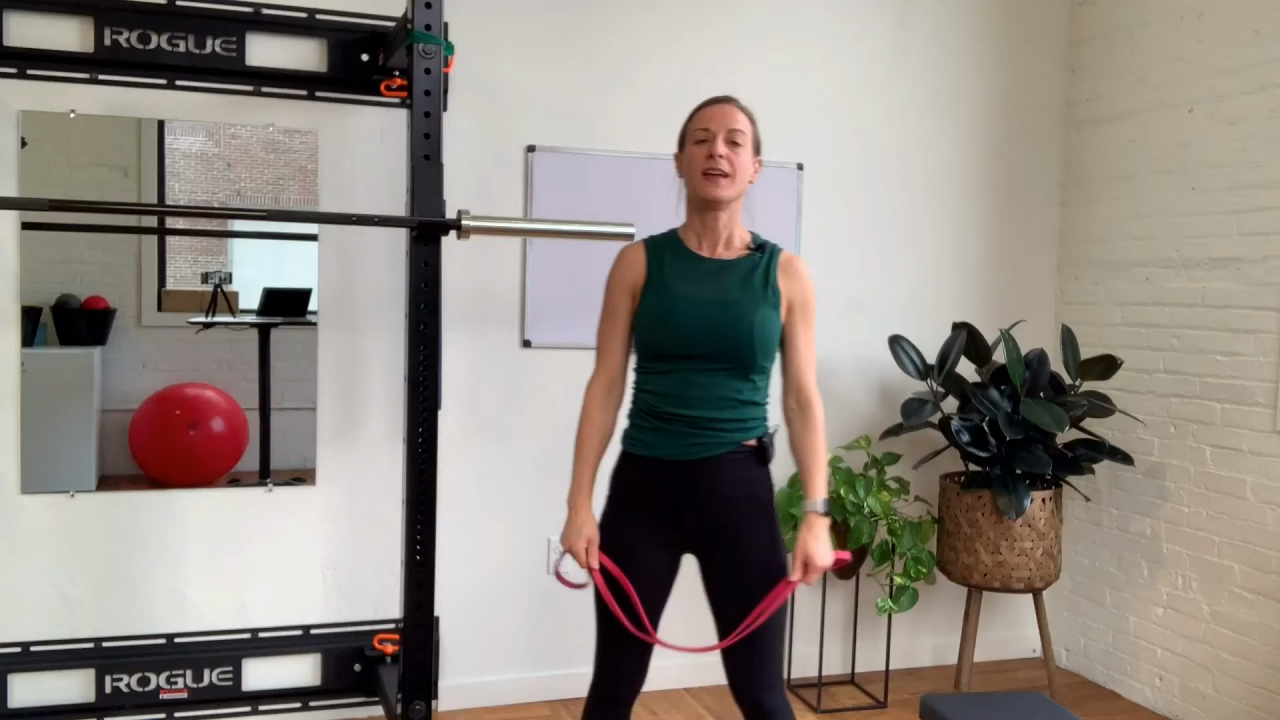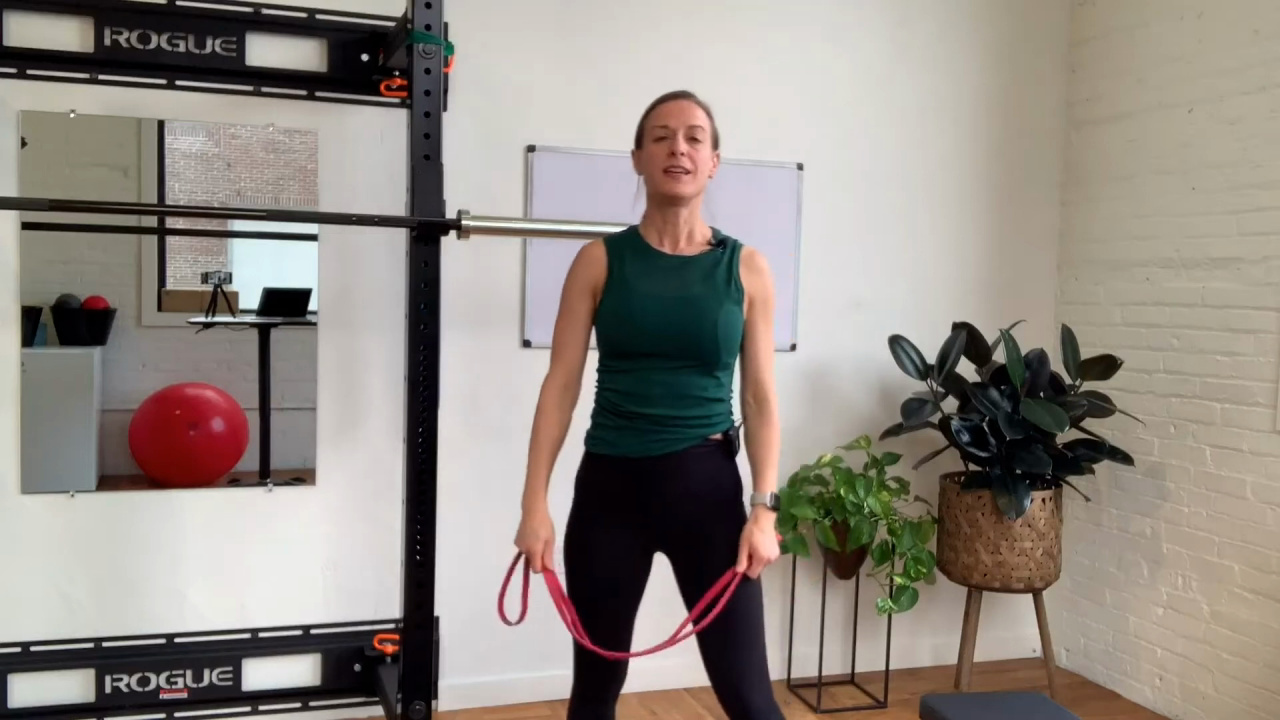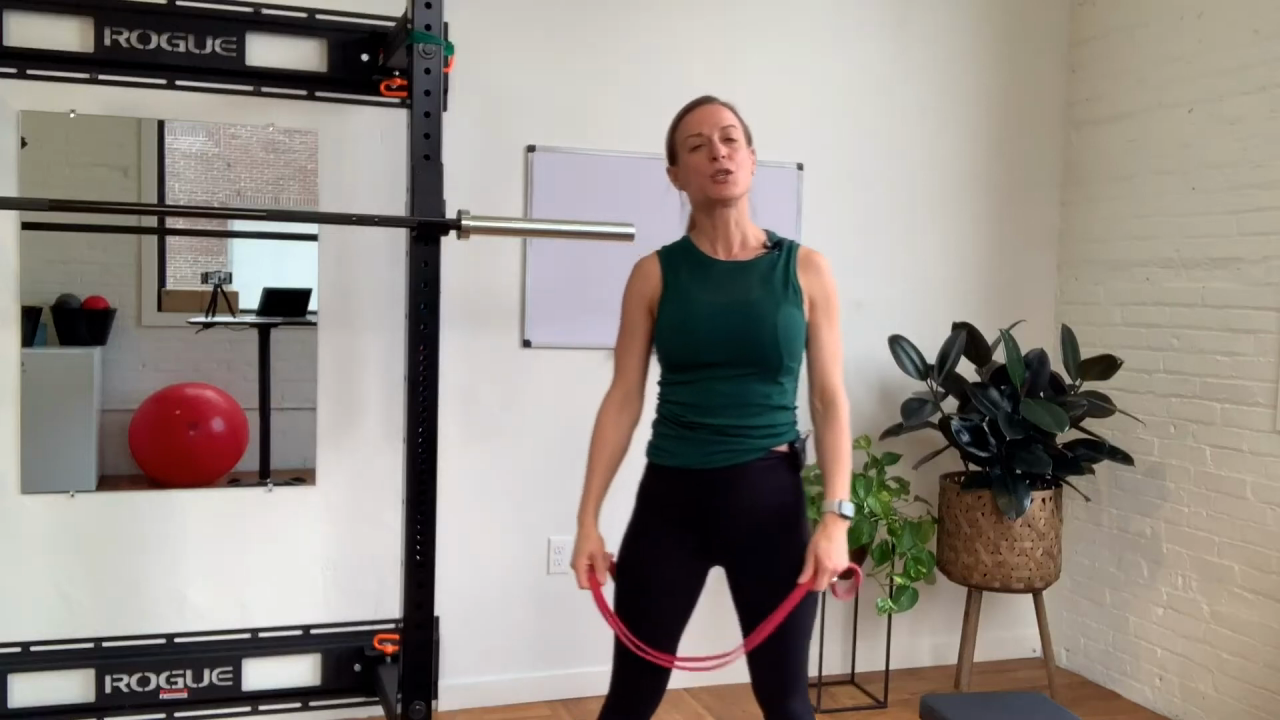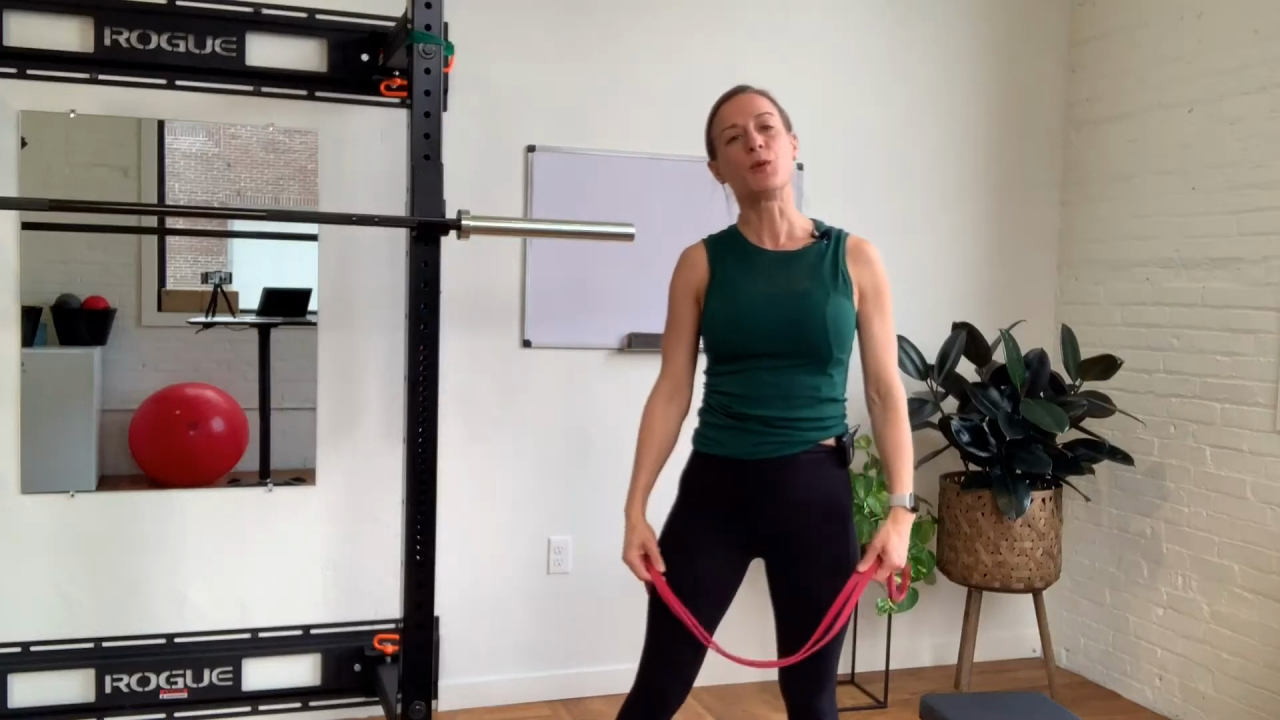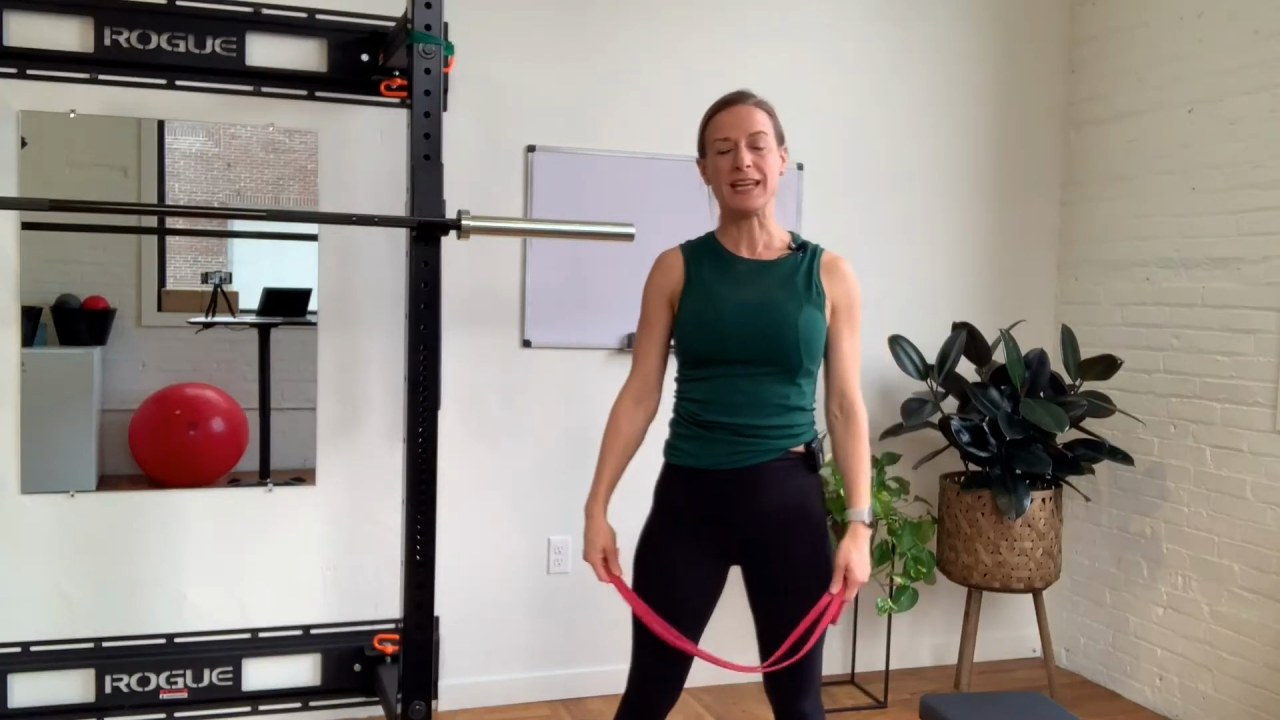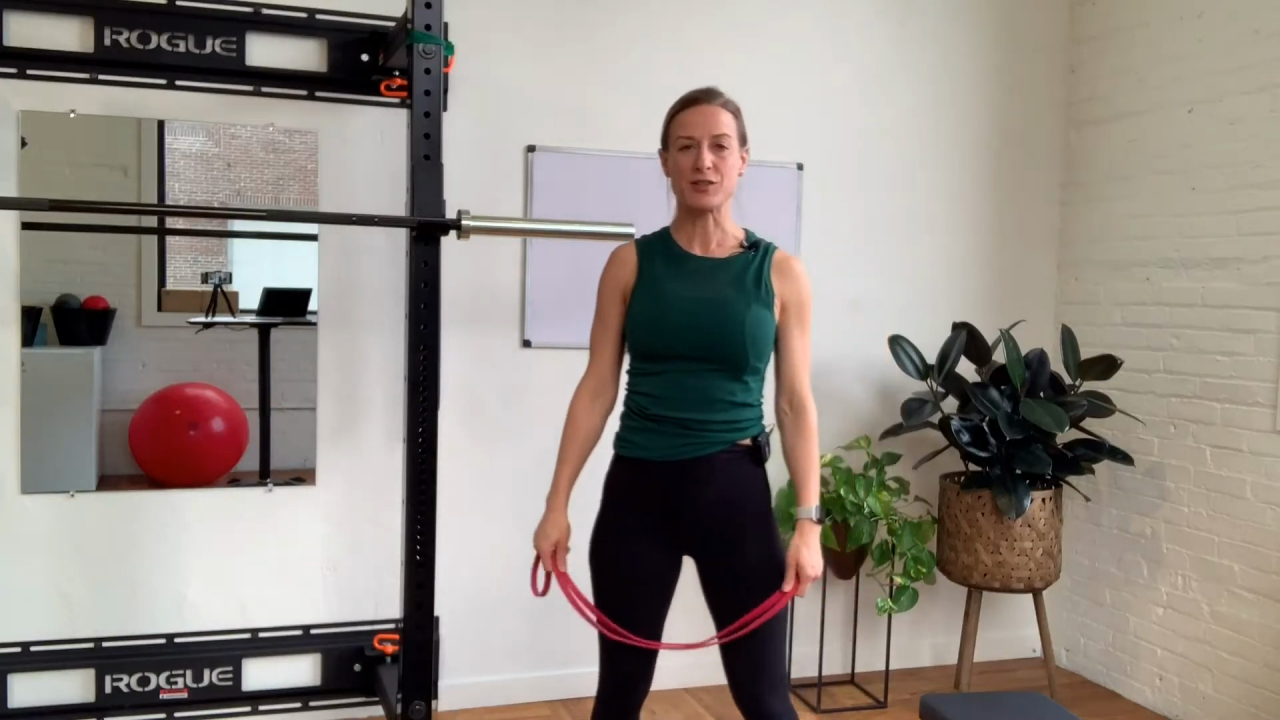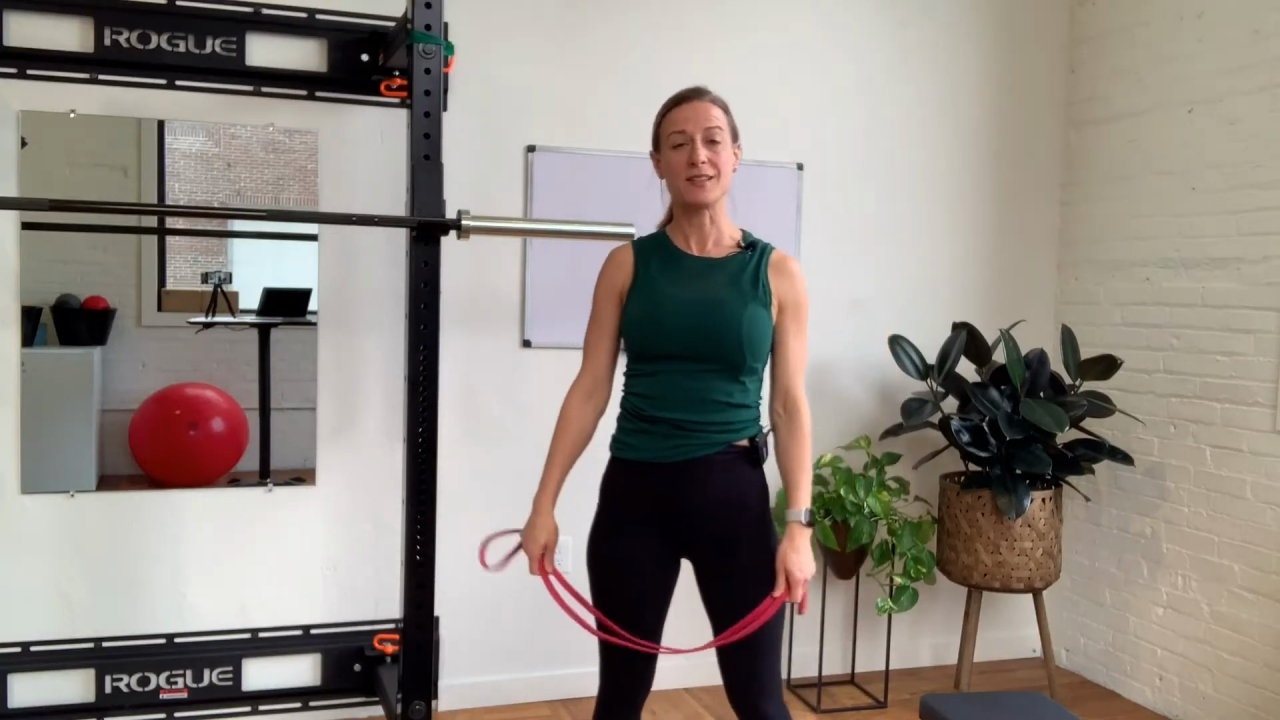
dt=0.4s
person 1, frame 1
left shoulder: (784, 273)
right shoulder: (639, 262)
left elbow: (802, 400)
right elbow: (605, 385)
left wrist: (817, 513)
right wrist: (580, 500)
left hip: (736, 488)
right hip: (643, 487)
person 1, frame 2
left shoulder: (746, 267)
right shoulder: (599, 261)
left elbow: (759, 397)
right elbow: (562, 383)
left wrist: (764, 507)
right wrist: (535, 501)
left hip: (704, 484)
right hip: (610, 486)
person 1, frame 3
left shoulder: (805, 269)
right shoulder: (655, 273)
left elbow: (829, 400)
right elbow: (623, 400)
left wrist: (837, 515)
right wrist: (588, 518)
left hip: (768, 498)
right hip: (671, 498)
person 1, frame 4
left shoulder: (854, 259)
right shoulder: (701, 263)
left elbow: (885, 391)
right elbow: (672, 392)
left wrist: (901, 507)
right wrist: (635, 508)
left hip: (812, 490)
right hip: (713, 488)
person 1, frame 5
left shoulder: (827, 273)
right shoulder: (676, 268)
left elbow: (845, 406)
right elbow: (640, 393)
left wrist: (859, 524)
right wrist: (597, 508)
left hip: (786, 498)
right hip: (688, 498)
person 1, frame 6
left shoulder: (779, 272)
right shoulder: (631, 263)
left elbow: (795, 403)
right elbow: (597, 388)
left wrist: (808, 523)
right wrist: (557, 503)
left hip: (732, 488)
right hip: (637, 490)
person 1, frame 7
left shoulder: (776, 273)
right shoulder: (627, 265)
left elbow: (790, 405)
right elbow: (590, 388)
left wrist: (799, 525)
right wrist: (544, 502)
left hip: (731, 490)
right hip: (634, 491)
